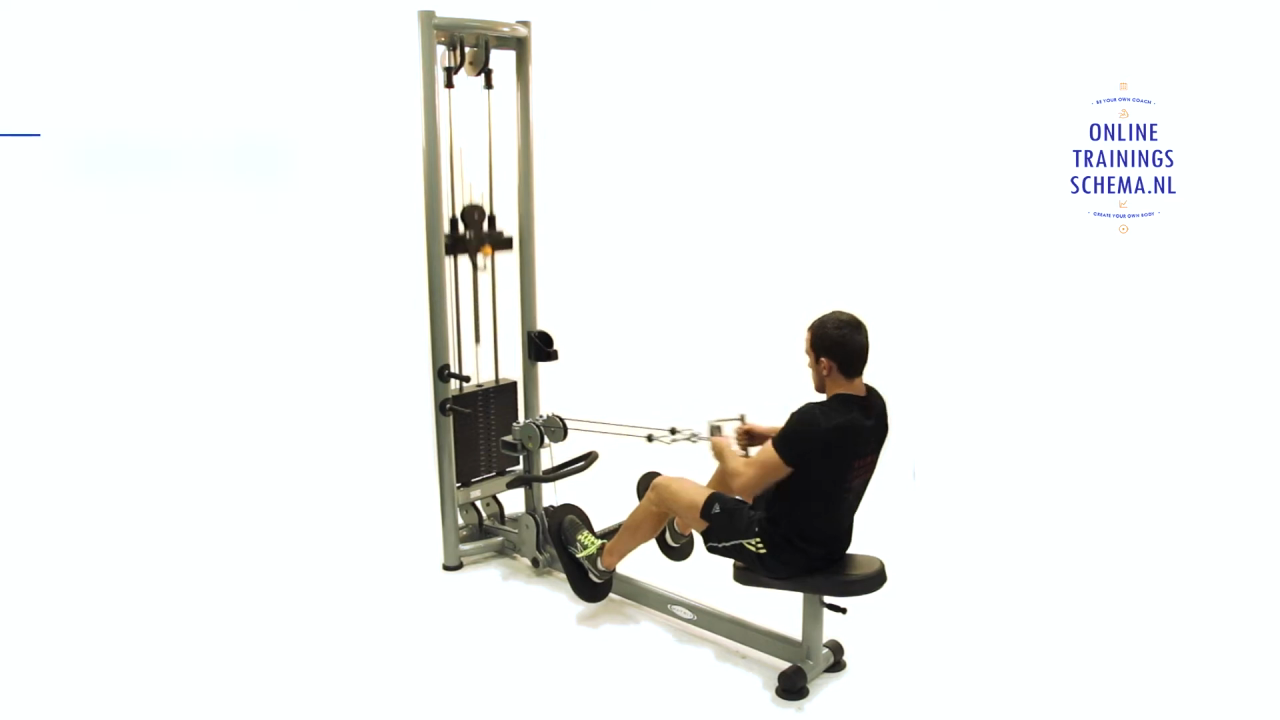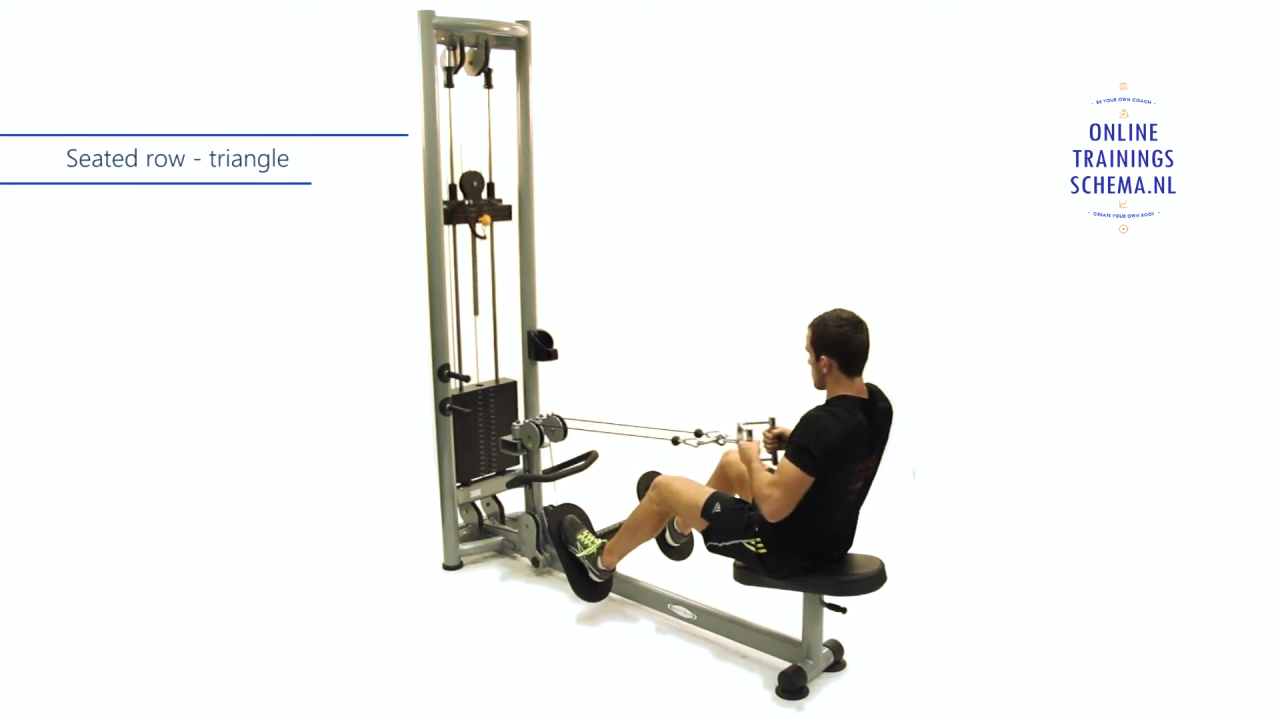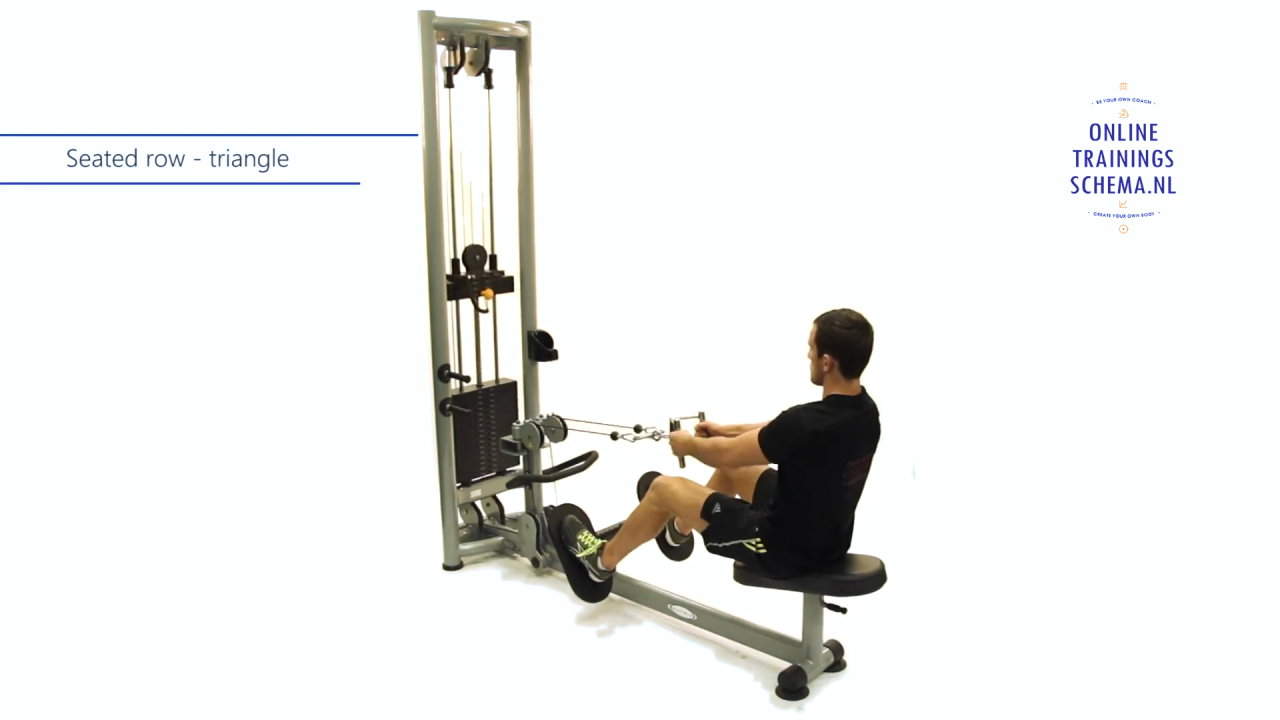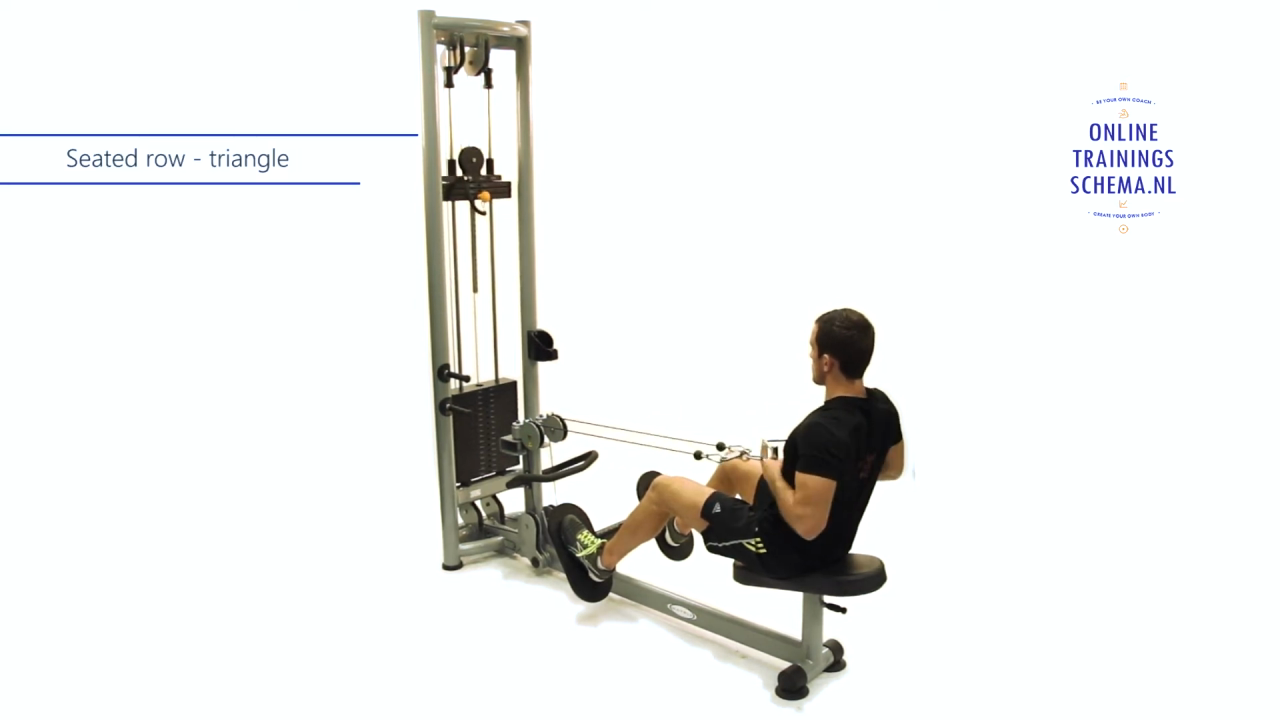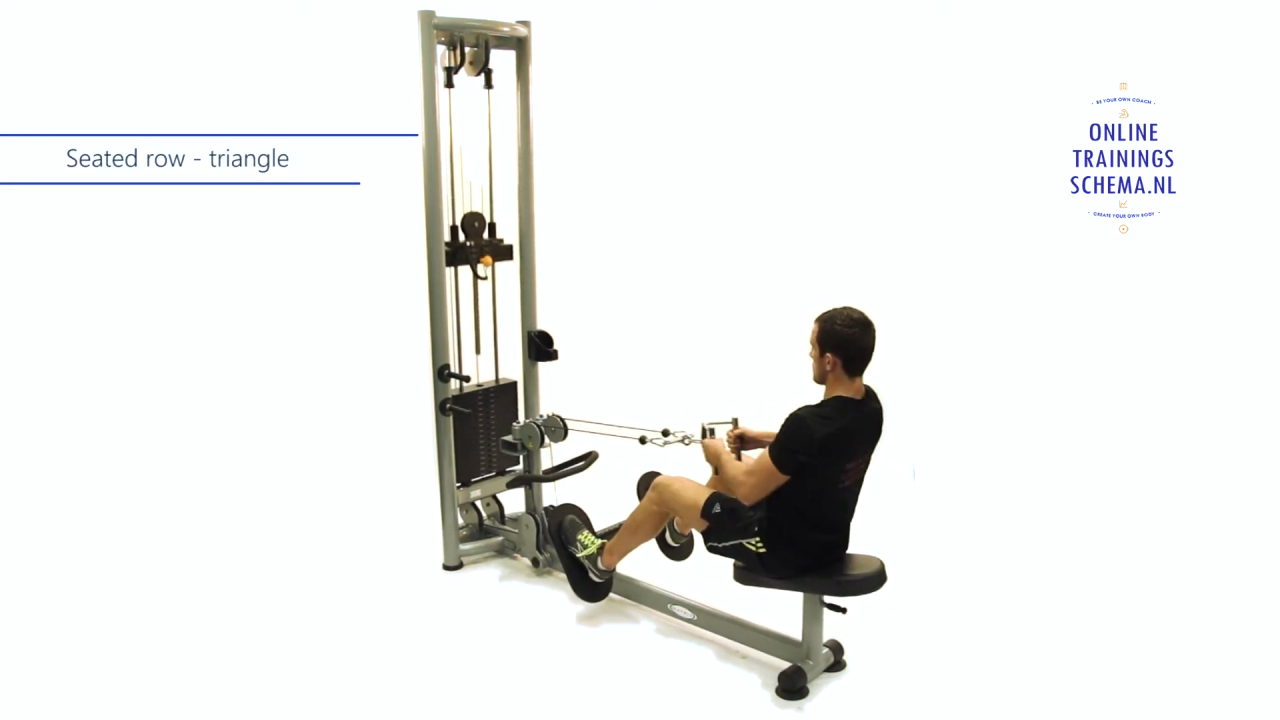
dt=1s
person 1, frame 1
left shoulder: (816, 420)
right shoulder: (872, 405)
left elbow: (742, 482)
left wrist: (723, 449)
right wrist: (772, 435)
left hip: (784, 548)
right hip: (828, 540)
left knee: (663, 488)
right knee: (731, 467)
left ankle: (603, 561)
right ankle: (680, 528)
person 1, frame 2
left shoulder: (822, 423)
right shoulder: (877, 404)
left elbow: (773, 505)
left wrist: (753, 458)
right wrist: (795, 441)
left hip: (786, 549)
right hip: (830, 539)
left knee: (663, 486)
right knee: (730, 463)
left ankle: (603, 560)
right ankle: (679, 527)
person 1, frame 3
left shoulder: (809, 423)
right shoulder: (863, 407)
left elbow: (728, 454)
left wrist: (689, 444)
right wrist: (724, 429)
left hip: (785, 548)
right hip: (828, 538)
left knee: (664, 488)
right knee: (732, 467)
left ankle: (603, 560)
right ankle: (680, 527)
person 1, frame 4
left shoulder: (822, 430)
right shoulder: (882, 408)
left elbow: (807, 523)
right elbow: (893, 469)
left wrist: (775, 476)
left hip: (785, 549)
right hip: (833, 542)
left knee: (663, 487)
right knee: (732, 465)
left ankle: (603, 559)
right ankle: (678, 527)
person 1, frame 5
left shoulder: (810, 422)
right shoulder: (869, 405)
left elbow: (747, 488)
left wrist: (719, 455)
right wrist: (761, 439)
left hip: (781, 548)
right hip: (827, 540)
left knee: (663, 487)
right knee: (733, 466)
left ankle: (603, 559)
right ankle: (679, 527)
